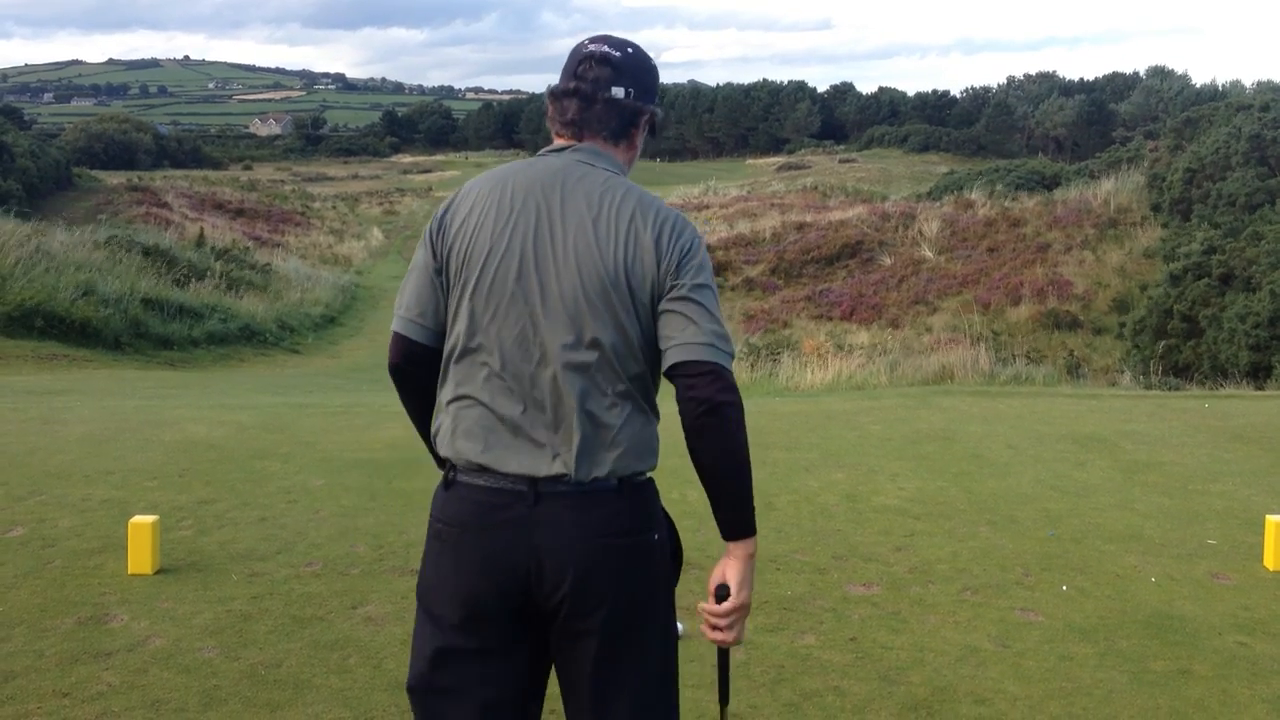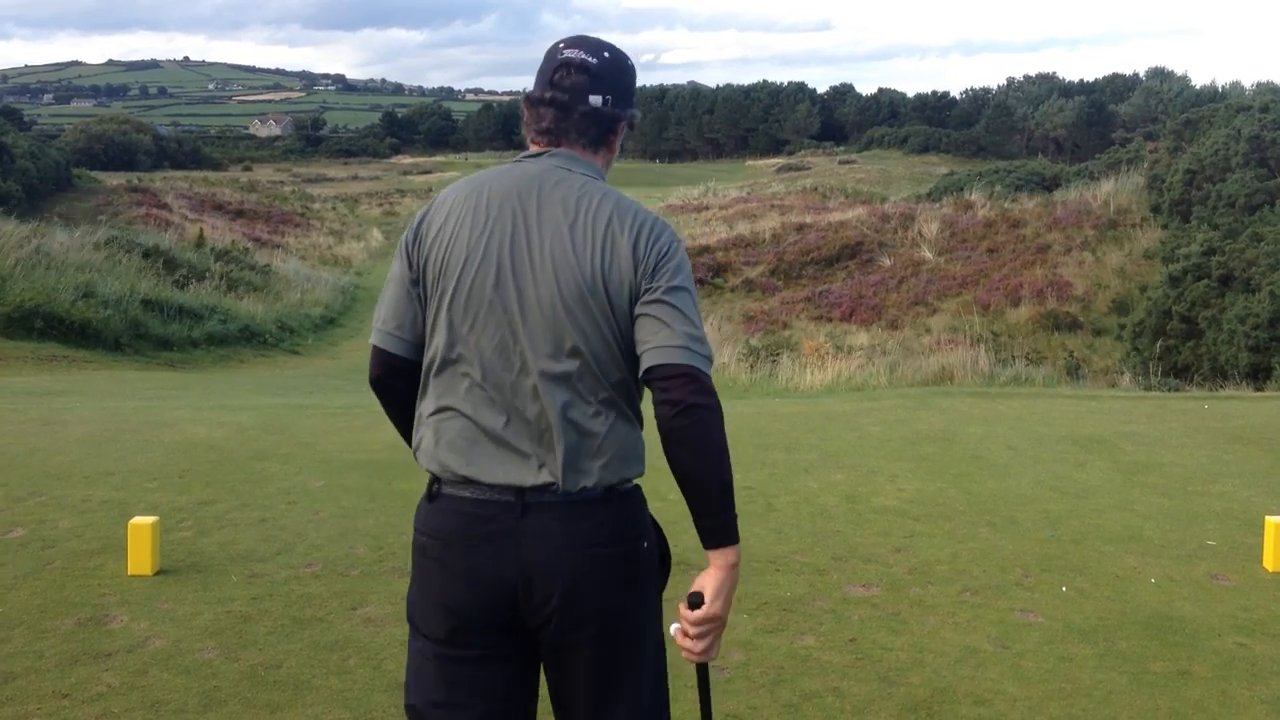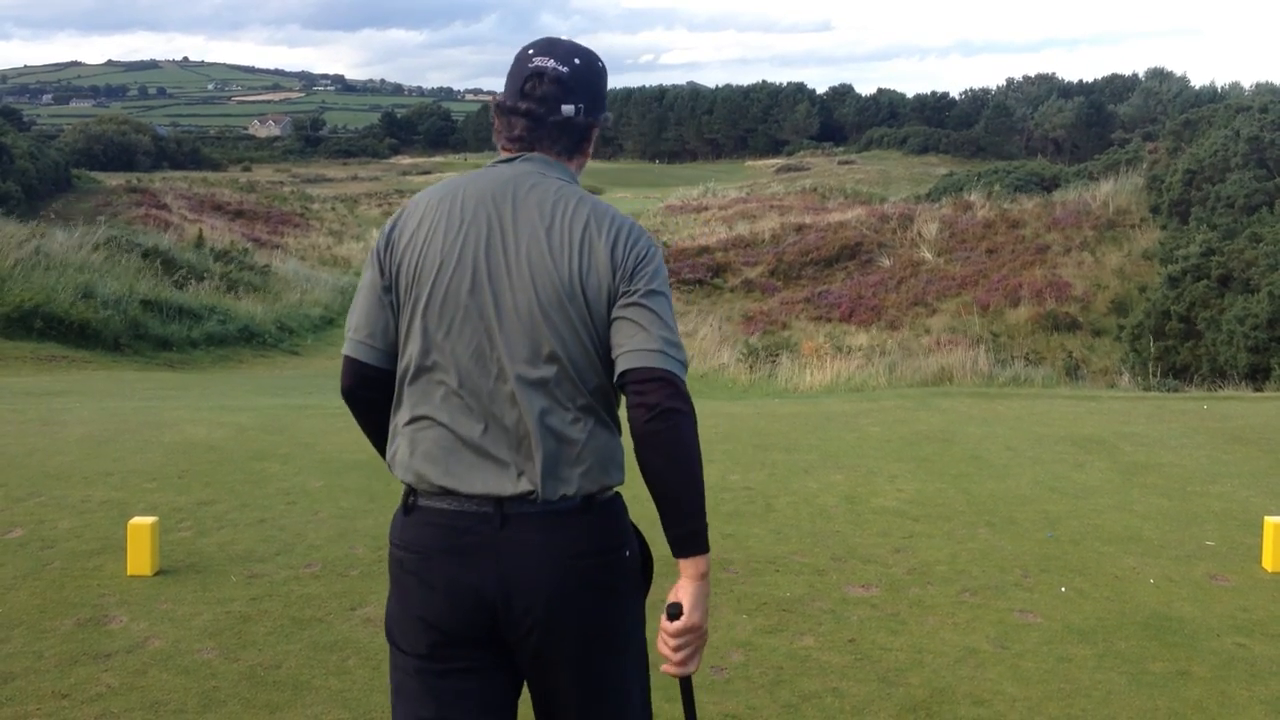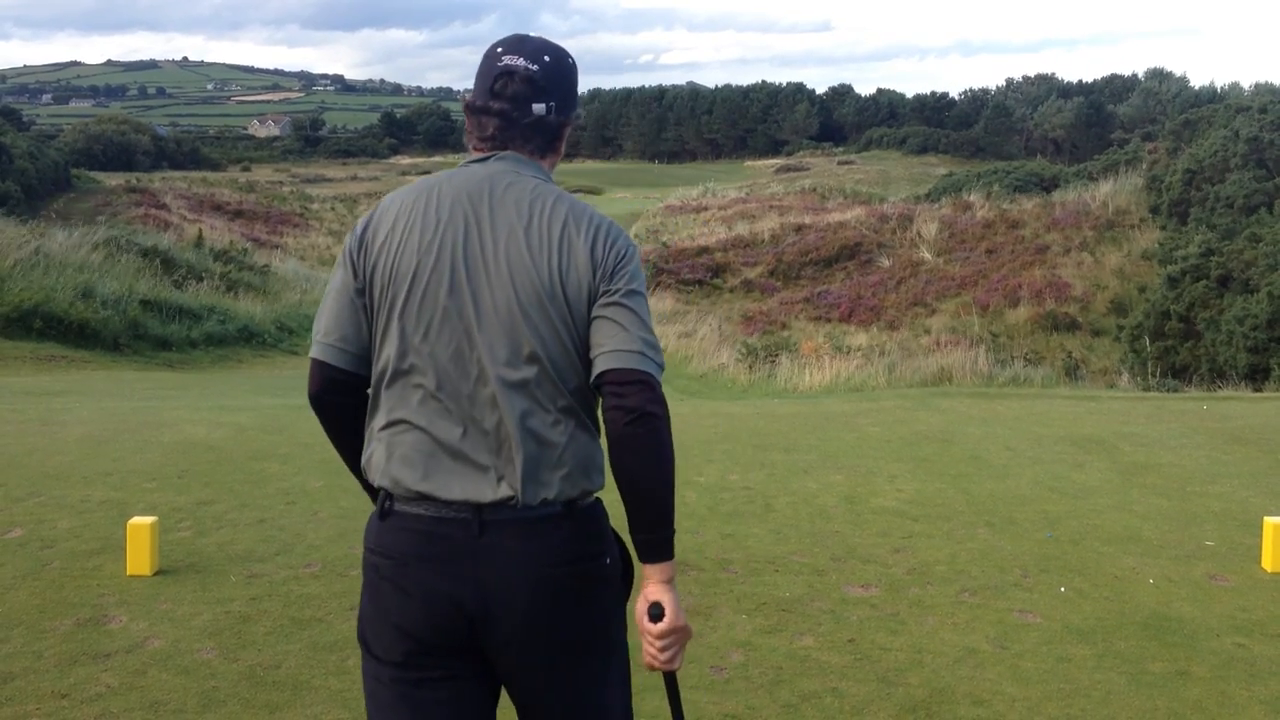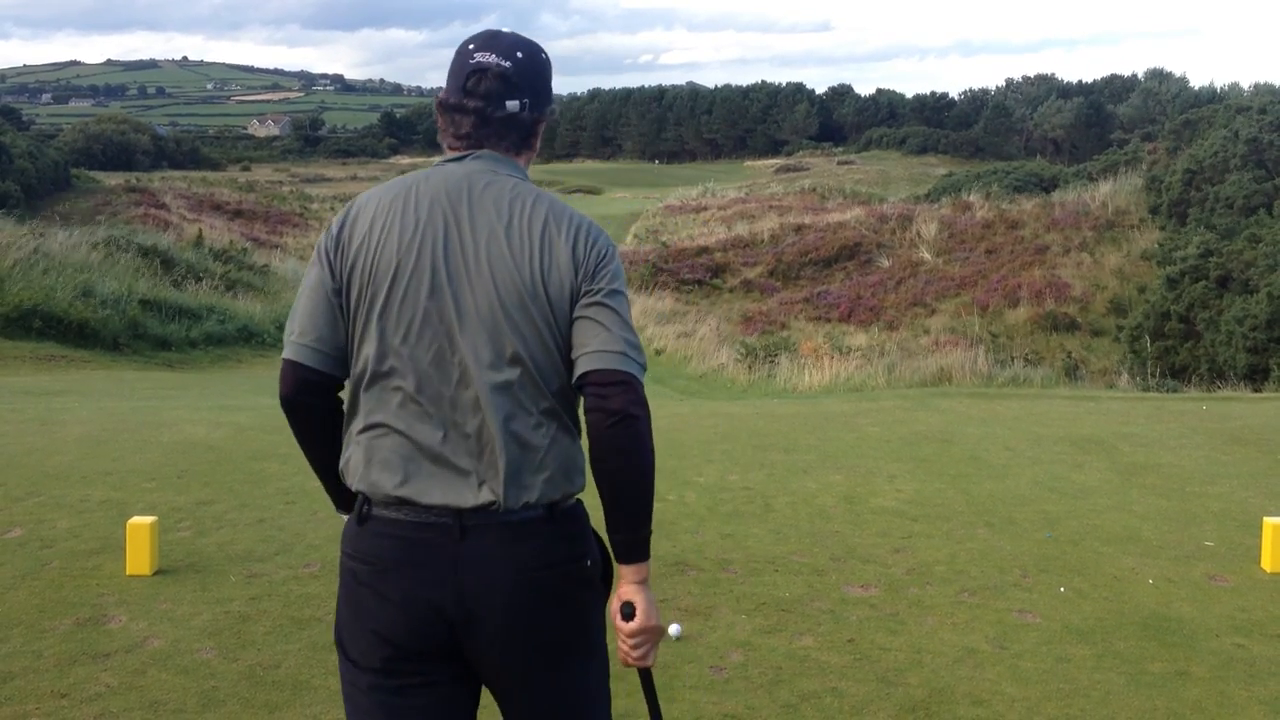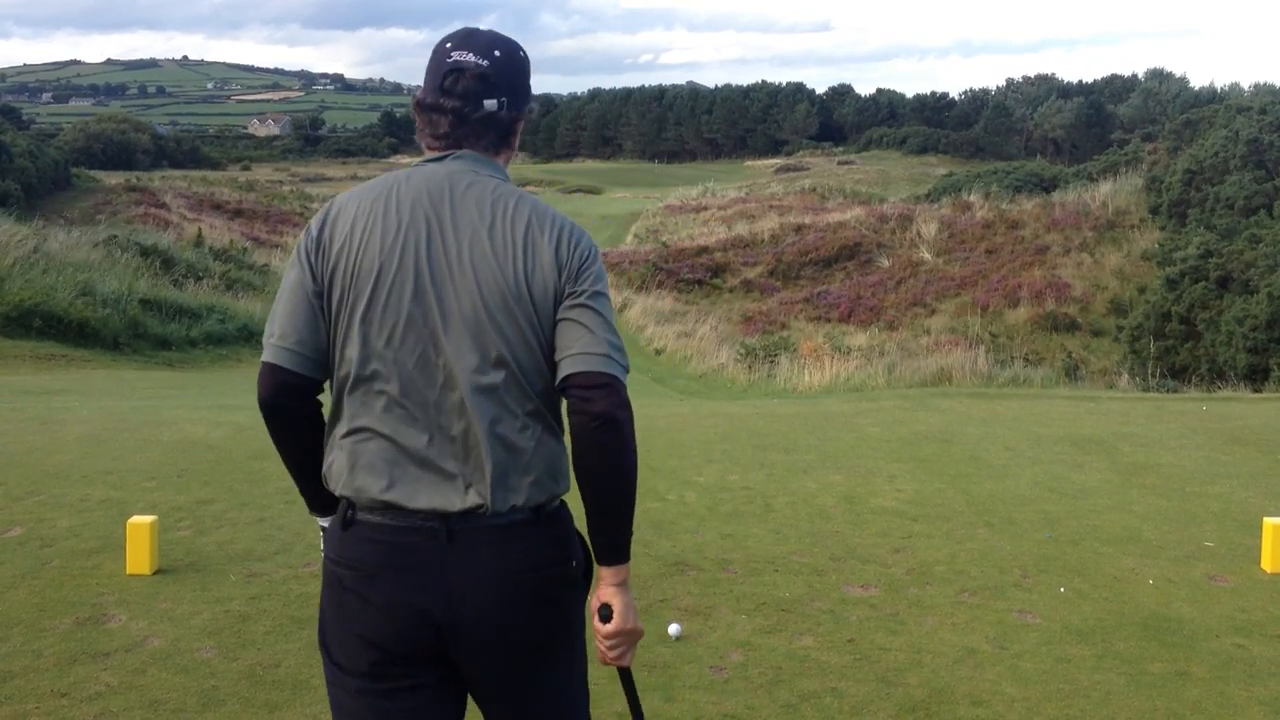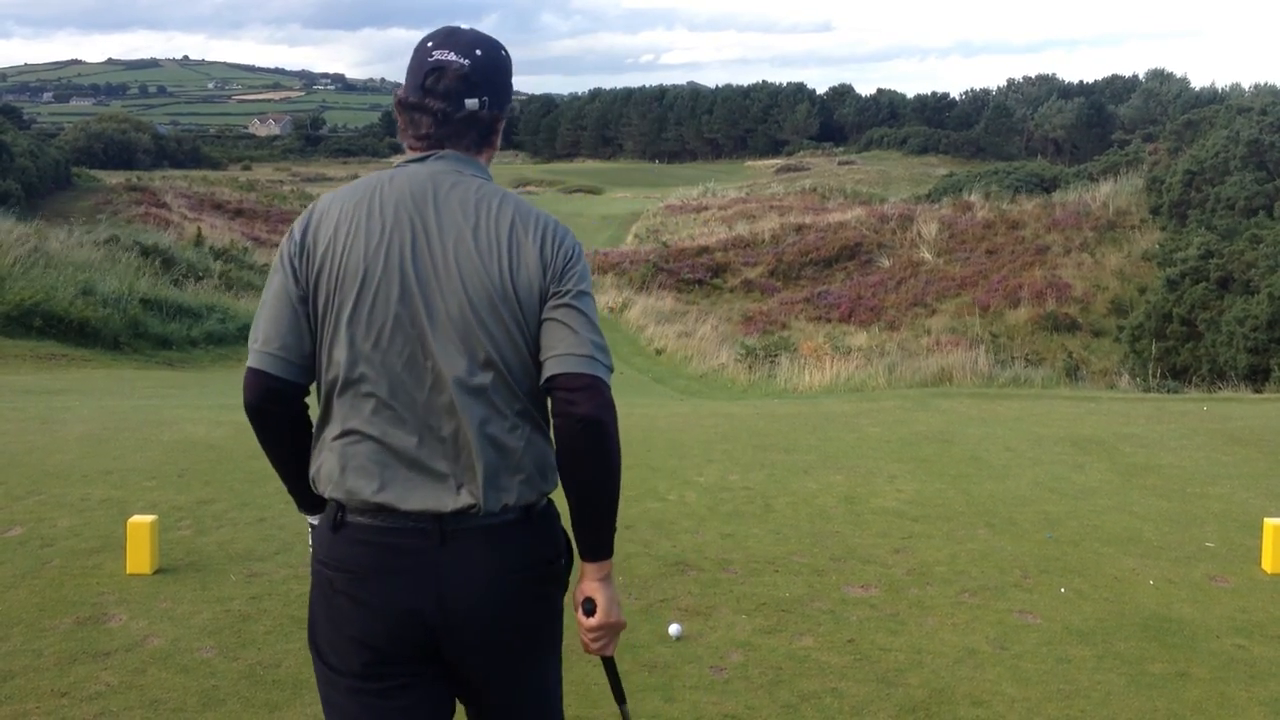
dt=0.1s
person 1, frame 1
left shoulder: (466, 203)
right shoulder: (664, 231)
left elbow: (407, 358)
right elbow: (708, 396)
right wrist: (739, 548)
left hip: (474, 518)
right hip: (605, 527)
person 1, frame 2
left shoulder: (442, 212)
right shoulder: (641, 234)
left elbow: (388, 371)
right elbow: (685, 400)
right wrist: (721, 556)
left hip: (459, 532)
right hip: (594, 538)
person 1, frame 3
left shoulder: (413, 219)
right shoulder: (618, 239)
left elbow: (360, 382)
right elbow: (659, 406)
right wrist: (691, 567)
left hip: (437, 544)
right hip: (572, 547)
person 1, frame 4
left shoulder: (386, 219)
right shoulder: (596, 238)
left elbow: (330, 386)
right elbow: (635, 408)
right wrist: (659, 572)
left hip: (412, 551)
right hip: (553, 553)
person 1, frame 5
left shoulder: (361, 220)
right shoulder: (576, 238)
left elbow: (302, 387)
right elbow: (617, 410)
left wrist: (353, 505)
right wrist: (633, 570)
left hip: (392, 556)
right hip: (533, 556)
person 1, frame 6
left shoulder: (340, 219)
right shoulder: (558, 239)
left elbow: (281, 389)
right elbow: (601, 412)
left wrist: (331, 510)
right wrist: (612, 572)
left hip: (377, 559)
right hip: (518, 558)
person 1, frame 7
left shoulder: (324, 221)
right shoulder: (543, 238)
left elbow: (267, 393)
right elbow: (585, 412)
left wrist: (319, 506)
right wrist: (595, 565)
left hip: (365, 560)
right hip: (506, 556)
